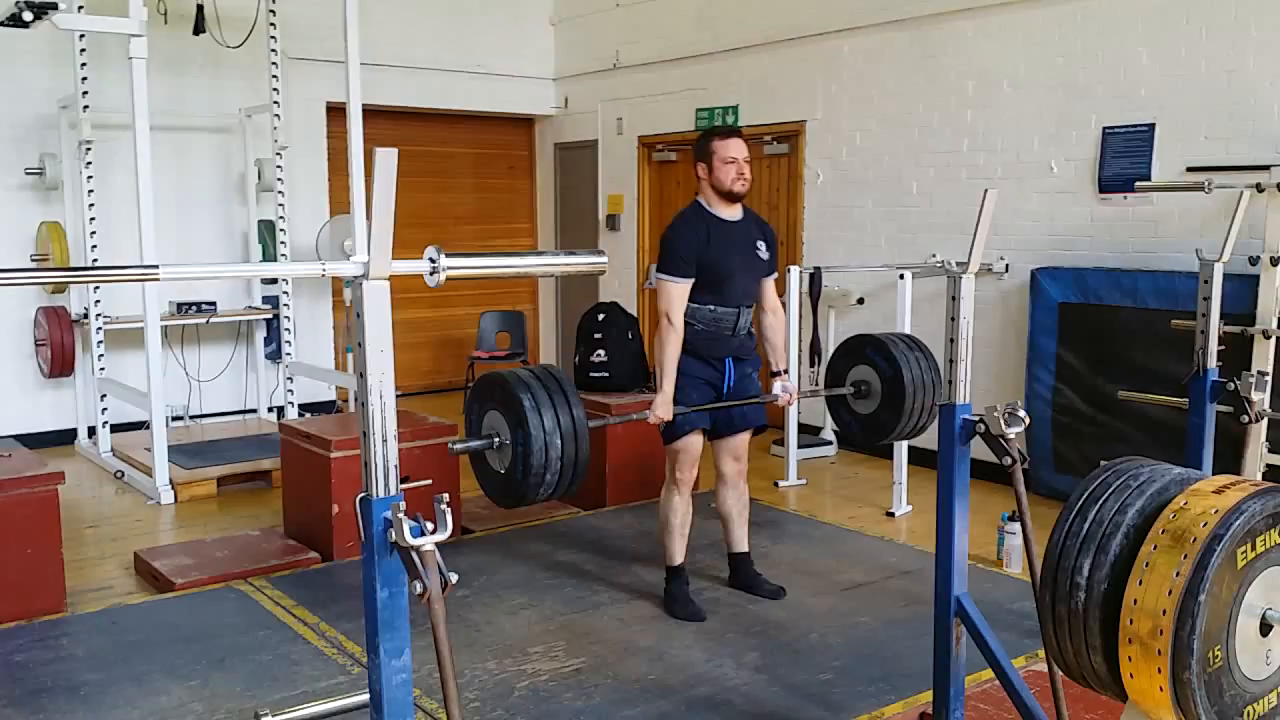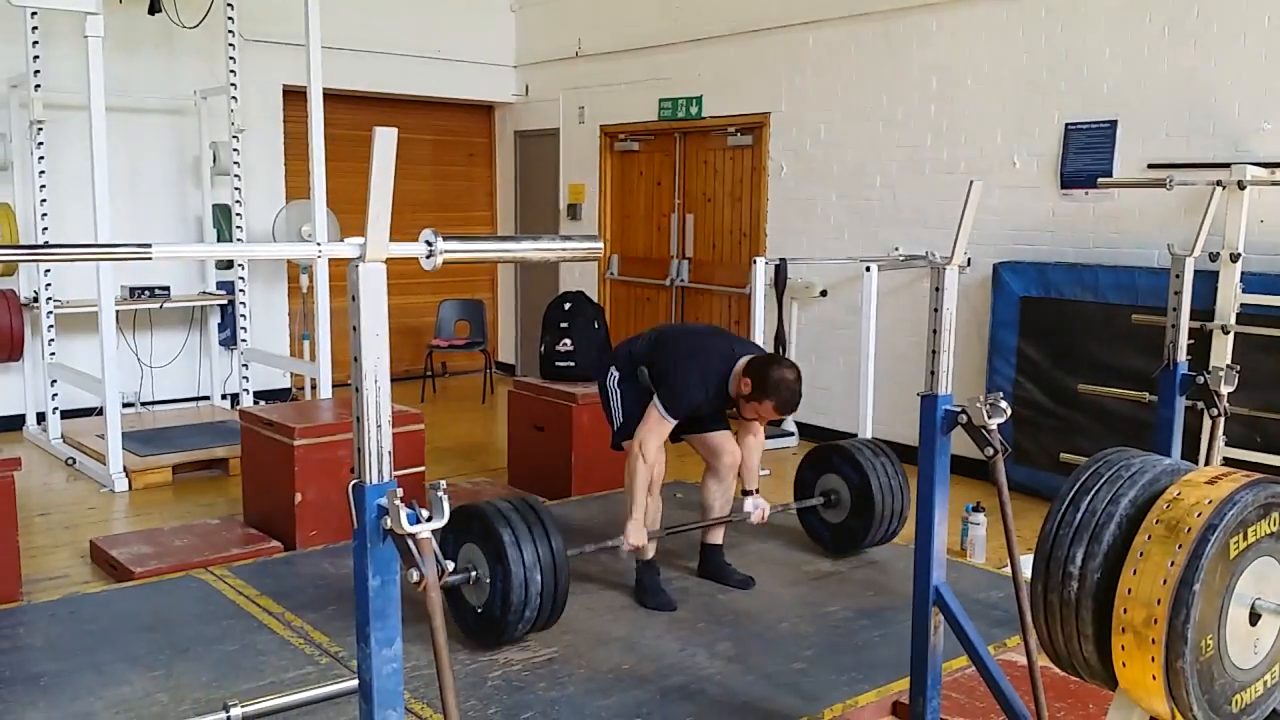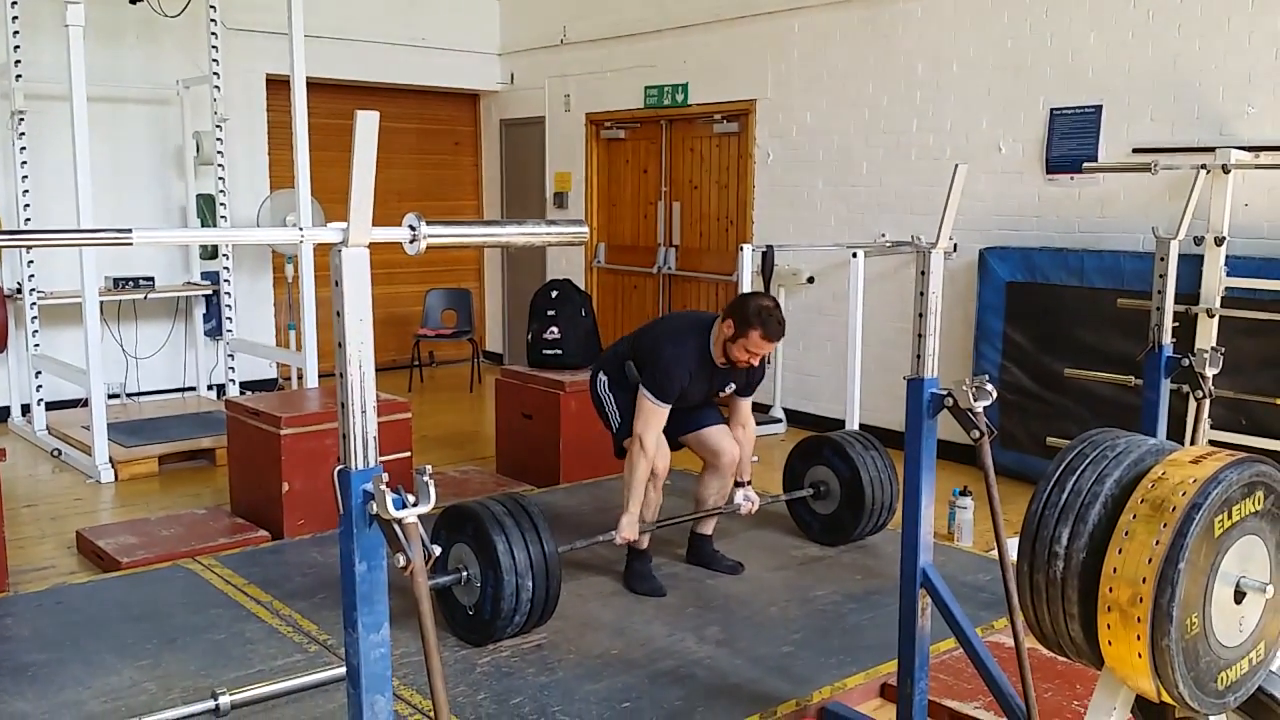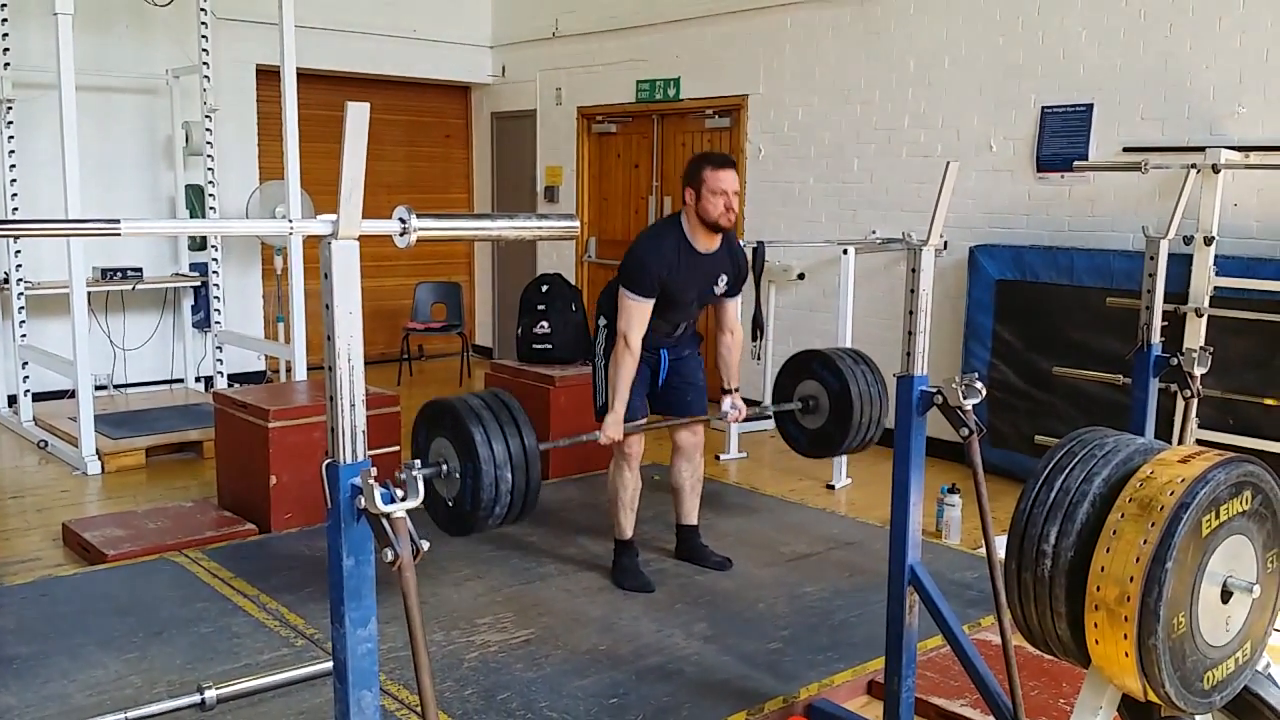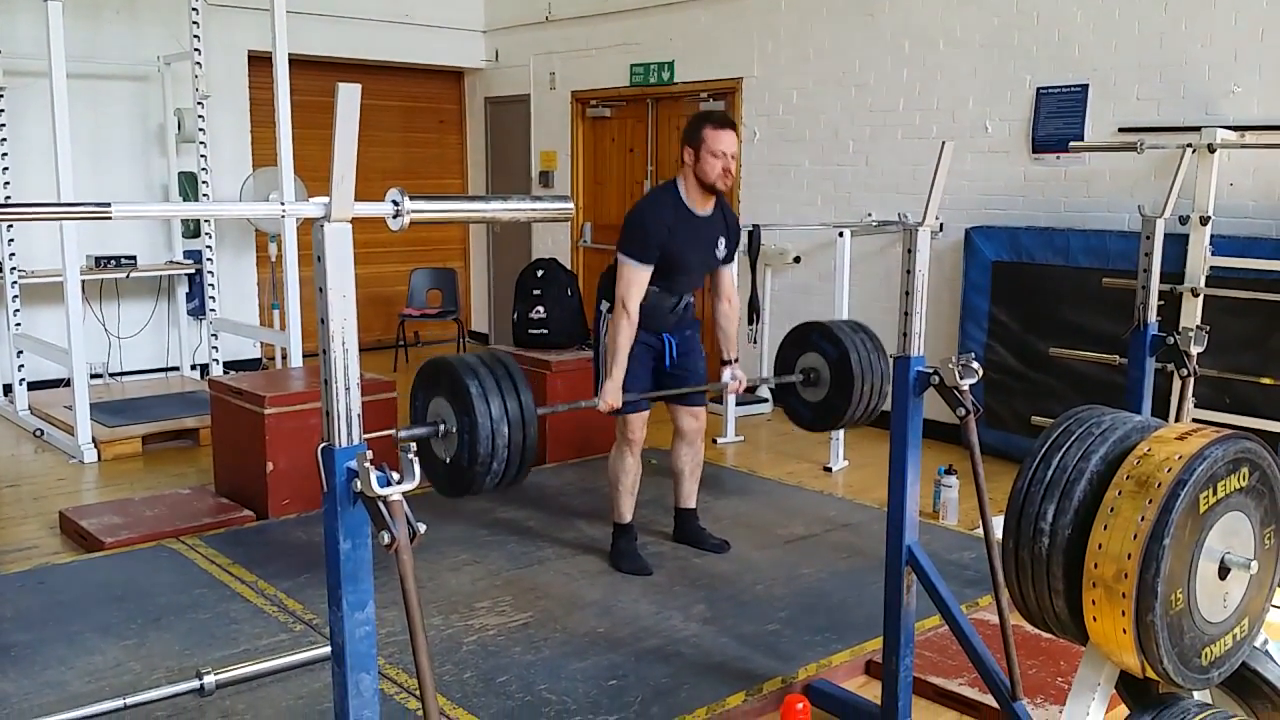
dt=1s
person 1, frame 1
left shoulder: (760, 231)
right shoulder: (686, 231)
left elbow: (770, 307)
right elbow: (670, 317)
left wrist: (780, 372)
right wrist: (664, 393)
left hip: (739, 361)
right hip: (690, 364)
left knee: (735, 467)
right knee: (683, 472)
left ankle: (741, 566)
right ankle: (675, 581)
person 1, frame 2
left shoulder: (762, 377)
right shoulder: (696, 383)
left elbow: (751, 435)
right elbow: (642, 447)
left wrist: (751, 493)
right wrist: (635, 521)
left hip: (673, 375)
right hip: (630, 377)
left knee: (727, 457)
right knee: (653, 469)
left ankle: (712, 557)
right ankle: (646, 572)
person 1, frame 3
left shoulder: (750, 362)
right shoulder: (676, 354)
left elbow: (742, 422)
right elbow: (644, 440)
left wrist: (743, 485)
right wrist: (630, 515)
right hip: (621, 385)
left knee: (727, 455)
right knee: (658, 463)
left ankle: (701, 545)
right ankle: (637, 559)
person 1, frame 4
left shoulder: (732, 256)
right shoulder: (655, 250)
left elbow: (729, 329)
right elbow: (630, 338)
left wrist: (731, 392)
right wrist: (615, 413)
left hip: (679, 341)
right hip: (626, 338)
left knee: (691, 440)
right knee: (631, 446)
left ankle: (688, 539)
right ankle: (625, 553)
person 1, frame 5
left shoulder: (727, 223)
right shoulder: (654, 214)
left elbow: (725, 296)
right elbow: (628, 304)
left wrist: (730, 361)
right wrist: (613, 382)
left hip: (679, 323)
right hip: (627, 315)
left knee: (693, 423)
right knee: (632, 430)
left ankle: (687, 521)
right ankle: (623, 535)
